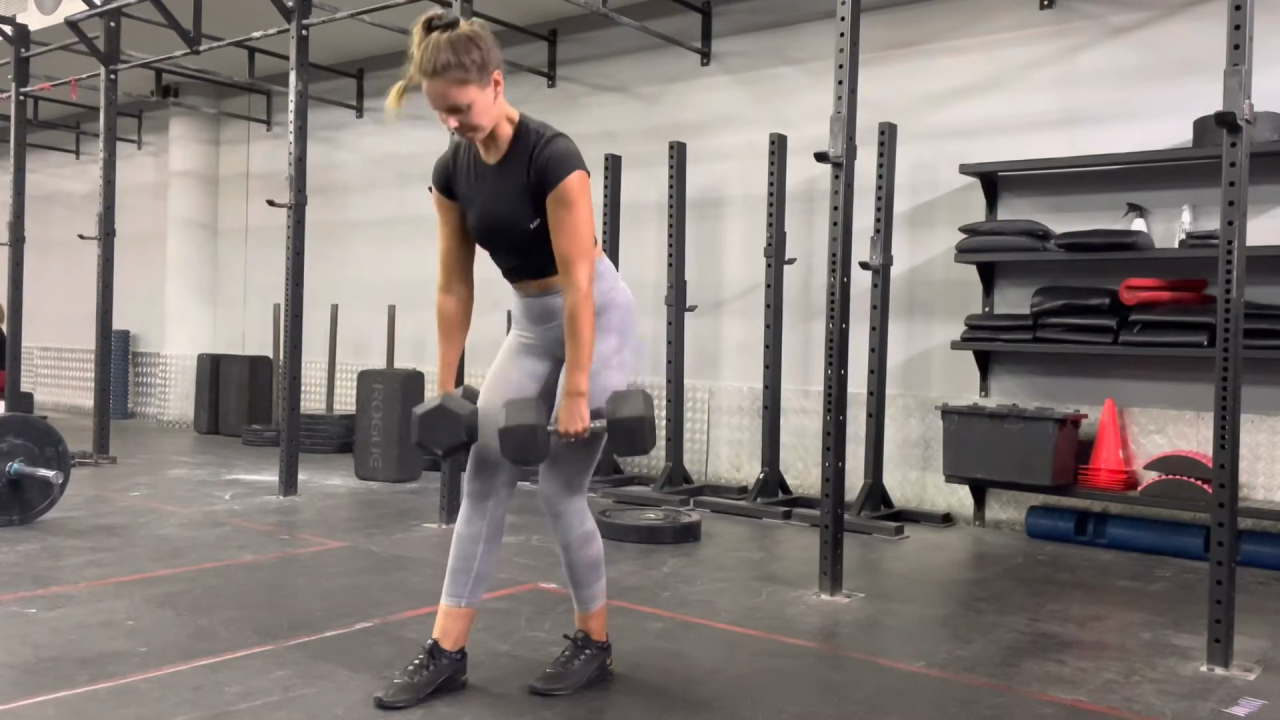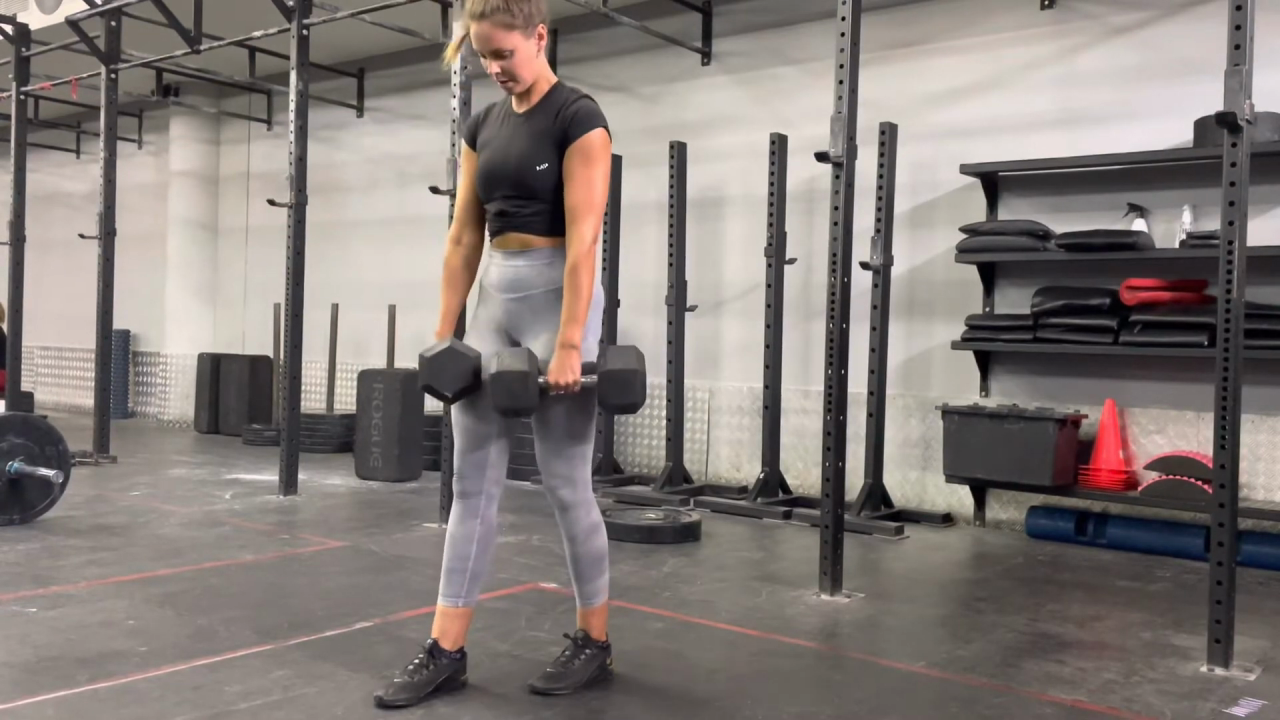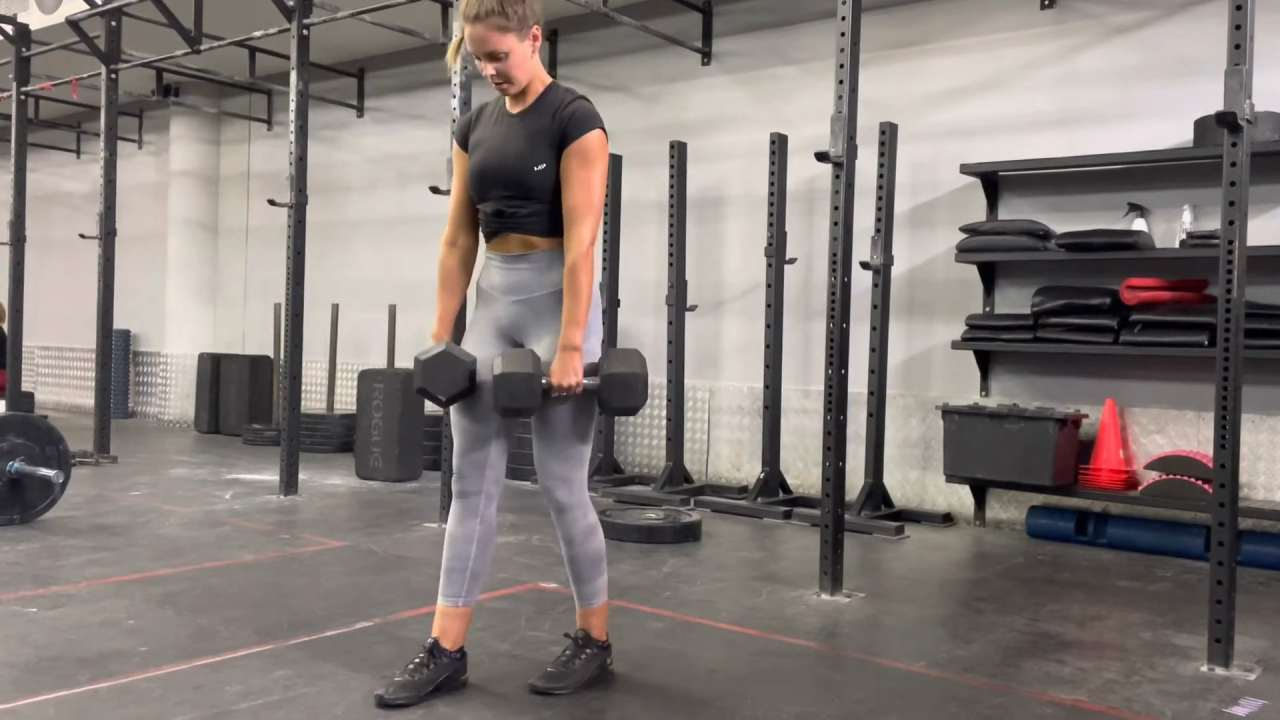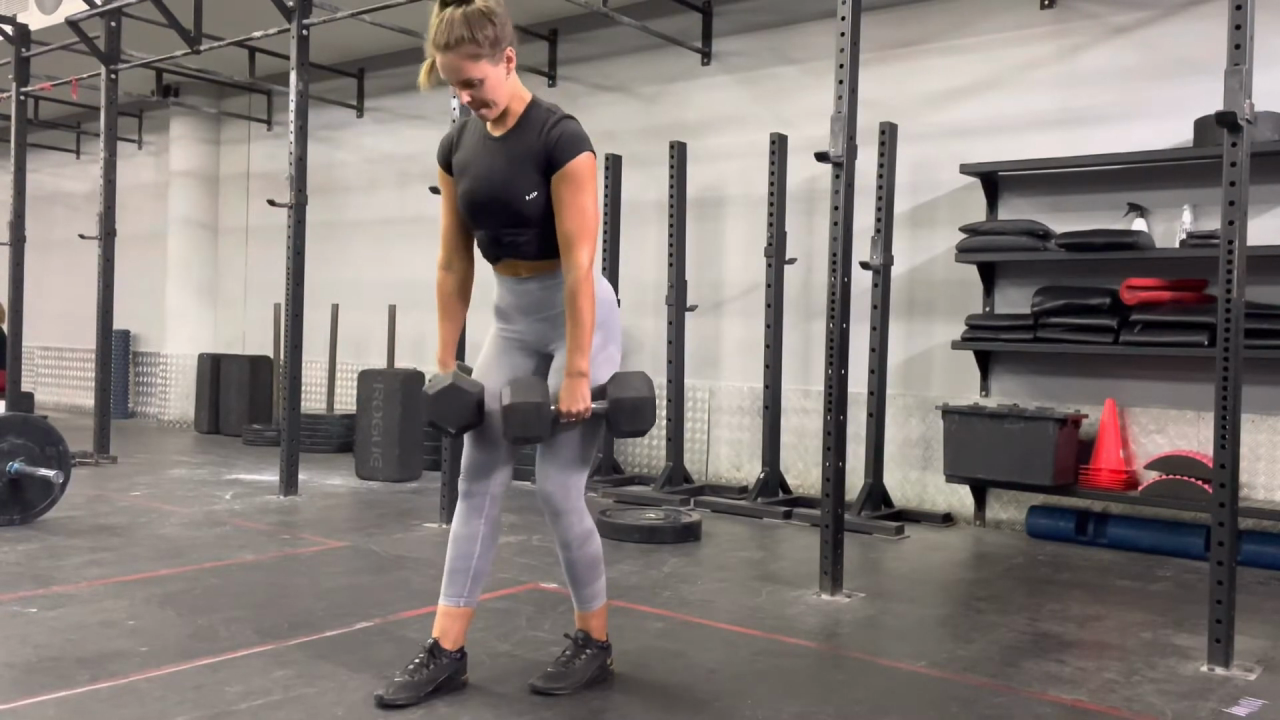
dt=0.5s
person 1, frame 1
left shoulder: (552, 155)
right shoulder: (453, 168)
left elbow: (579, 283)
right elbow: (454, 285)
left wrist: (577, 395)
right wrist: (446, 386)
left hip: (598, 320)
right hip: (527, 324)
left knee: (559, 491)
right knee: (483, 483)
left ankle: (594, 643)
right ankle: (447, 650)
person 1, frame 2
left shoulder: (578, 116)
right shoulder: (483, 124)
left elbow: (583, 238)
right elbow: (464, 236)
left wrist: (568, 345)
right wrist: (444, 332)
left hip: (558, 297)
right hip: (494, 302)
left knee: (566, 484)
right knee: (472, 481)
left ankle: (594, 641)
right ankle: (446, 649)
person 1, frame 3
left shoulder: (574, 117)
right shoulder: (475, 125)
left elbow: (580, 240)
right elbow: (458, 238)
left wrist: (570, 348)
right wrist: (440, 337)
left hip: (555, 301)
right hip: (492, 304)
left knee: (561, 484)
right knee: (471, 481)
left ankle: (594, 640)
right ankle: (446, 649)
person 1, frame 4
left shoulder: (559, 136)
right shoulder: (456, 147)
left elbow: (579, 265)
right elbow: (453, 262)
left wrist: (578, 373)
right wrist: (446, 362)
left hip: (576, 316)
right hip: (510, 318)
left knee: (557, 488)
right knee: (479, 482)
left ankle: (594, 642)
right ankle: (446, 650)
